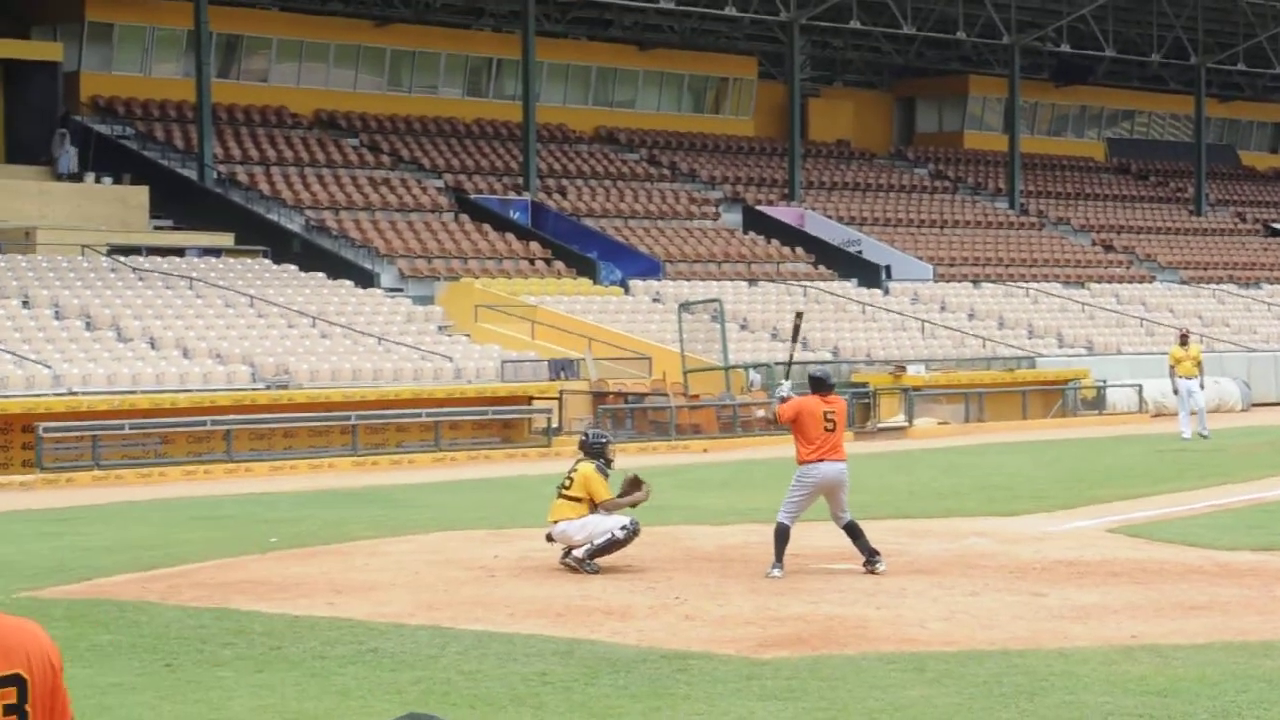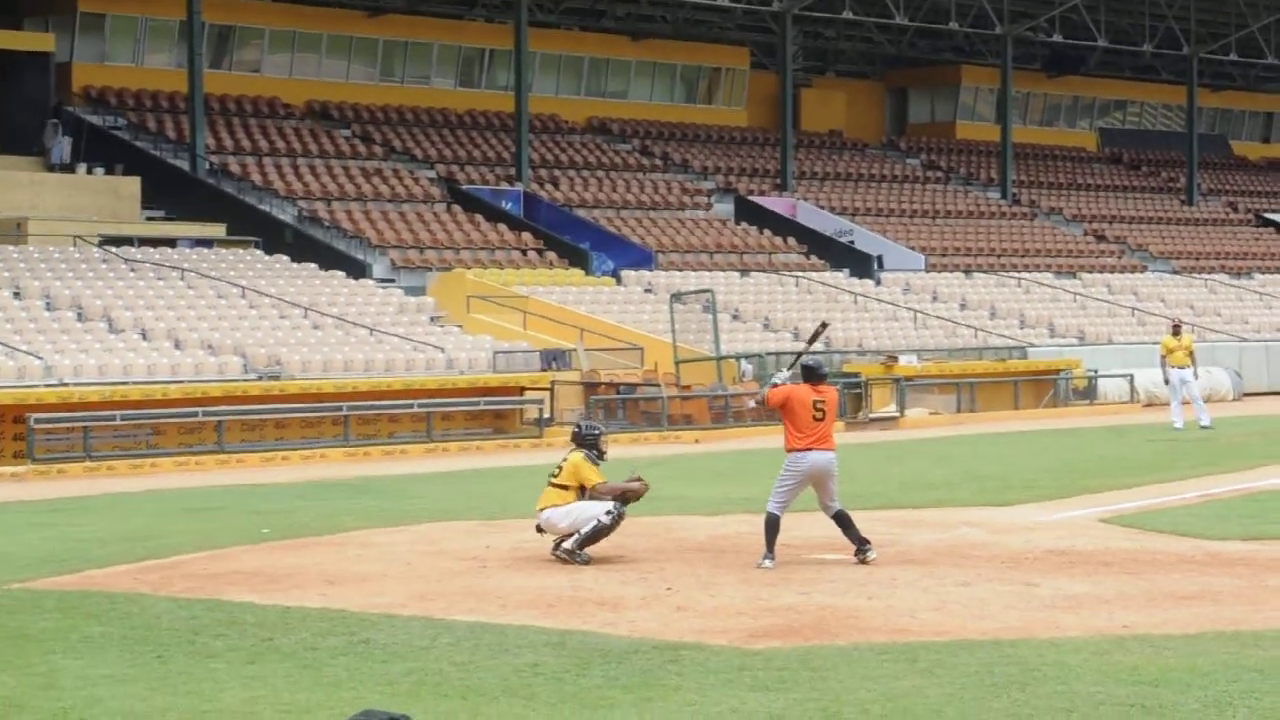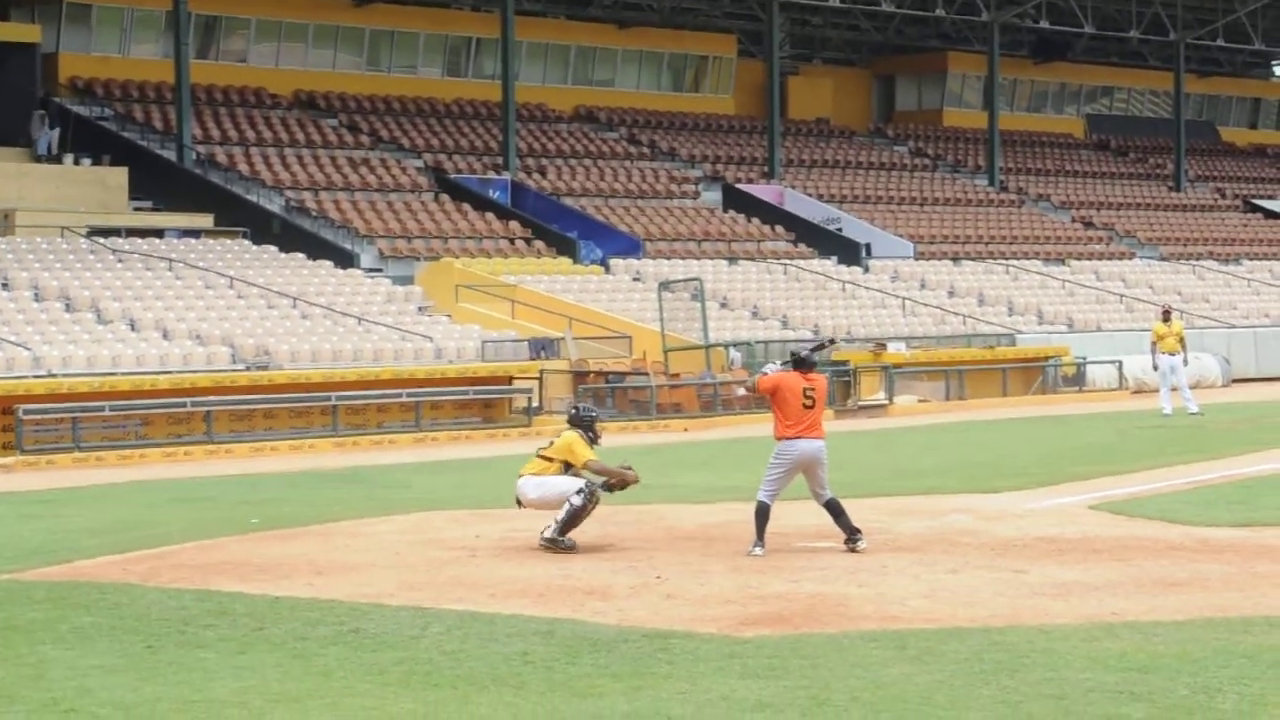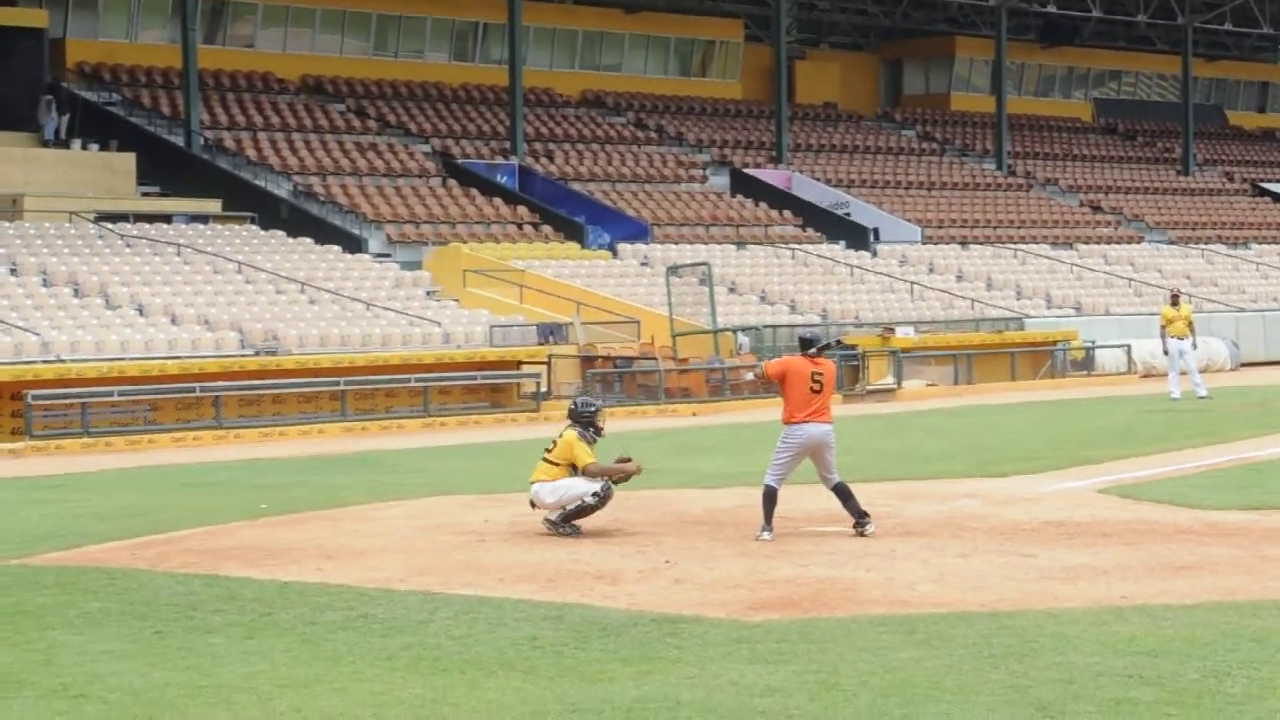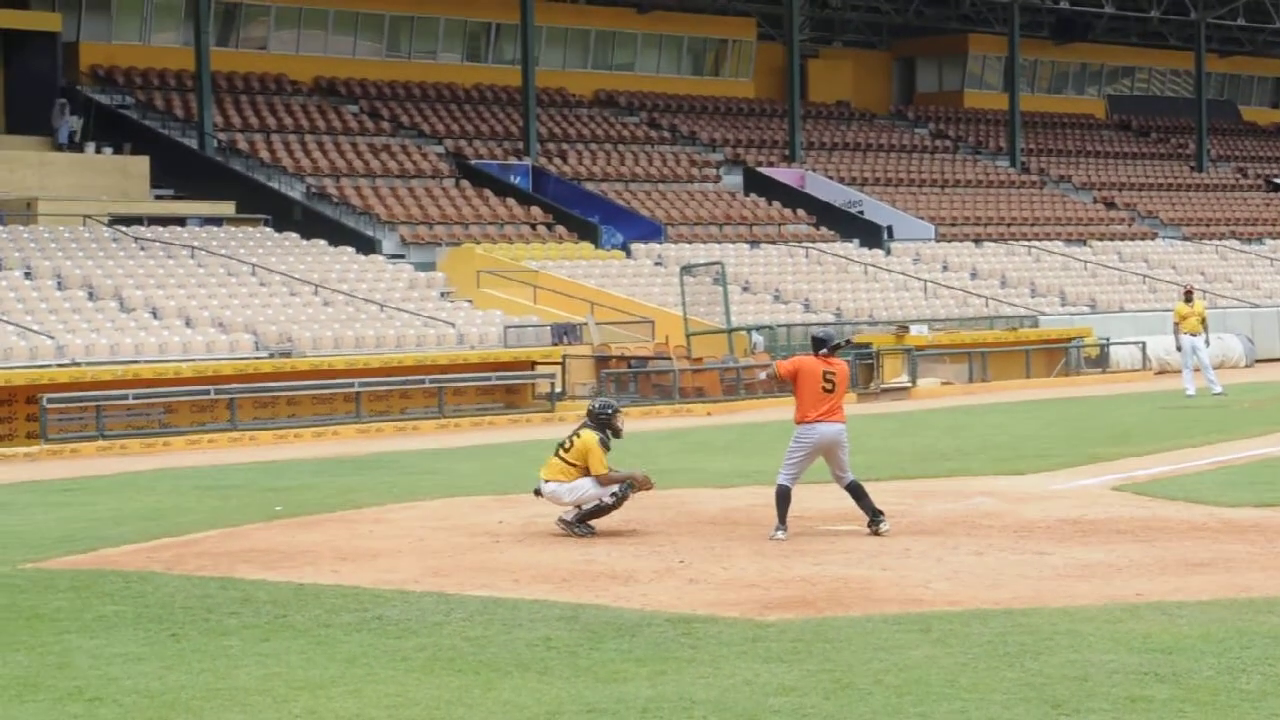
dt=0.3s
person 1, frame 1
left shoulder: (801, 404)
right shoulder: (841, 403)
left elbow: (774, 417)
left wrist: (781, 397)
right wrist: (789, 396)
left hip: (812, 471)
right hip: (839, 469)
left knee: (785, 517)
right knee: (843, 517)
left ankle: (778, 565)
right ankle: (874, 560)
person 1, frame 2
left shoulder: (791, 392)
right shoulder: (833, 394)
left elbow: (761, 399)
left wrist: (775, 383)
left hip: (801, 459)
right hip: (828, 458)
left knee: (775, 507)
right knee: (832, 507)
left ankle: (769, 556)
right ankle: (864, 548)
person 1, frame 3
left shoulder: (781, 379)
right shoulder: (822, 381)
left elbow: (750, 385)
left wrist: (767, 372)
left hip: (790, 447)
right hip: (817, 446)
left knee: (765, 495)
right knee: (823, 494)
left ankle: (759, 544)
right ankle: (855, 537)
person 1, frame 4
left shoulder: (789, 363)
right shoulder: (831, 367)
left elbow: (759, 373)
left wrist: (775, 363)
left hip: (797, 431)
right hip: (825, 430)
left knee: (773, 479)
right knee: (832, 479)
left ankle: (767, 528)
right ankle: (863, 521)
person 1, frame 5
left shoulder: (801, 363)
right shoulder: (843, 367)
left elbow: (770, 373)
left wrist: (789, 363)
left hip: (809, 431)
right hip: (837, 429)
left knee: (785, 479)
right knee: (845, 477)
left ankle: (781, 528)
right ankle: (877, 520)
